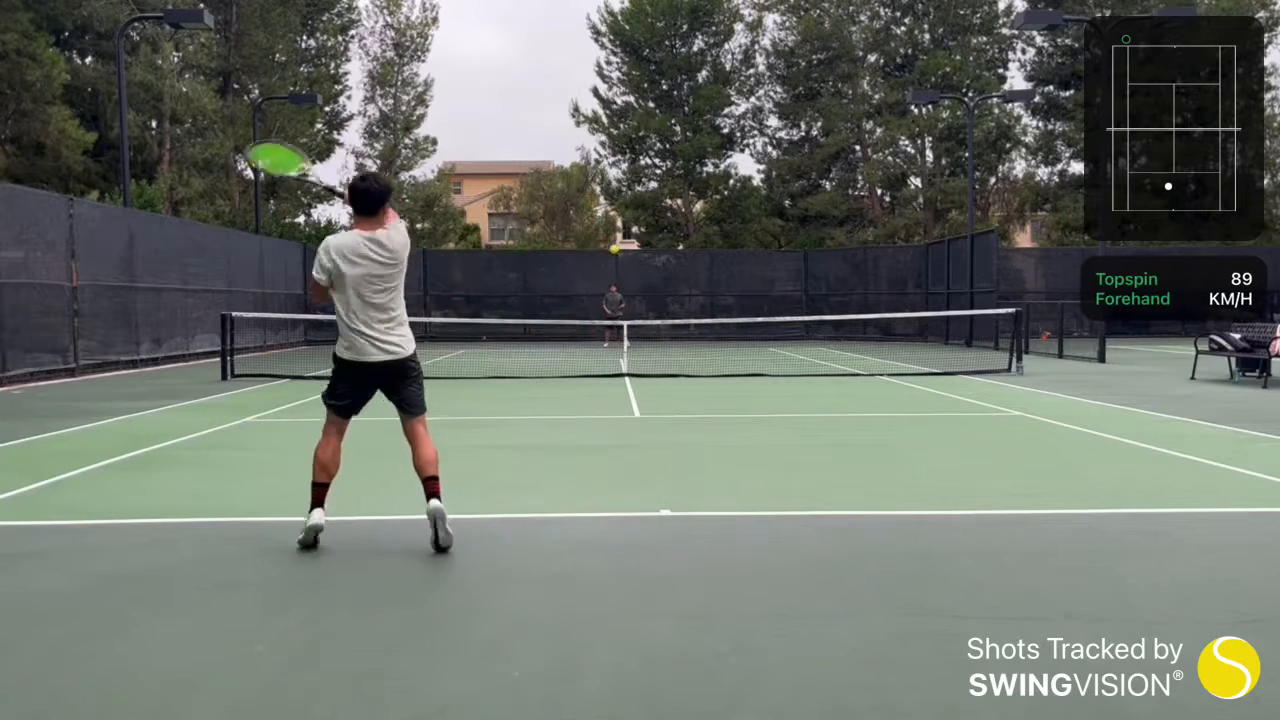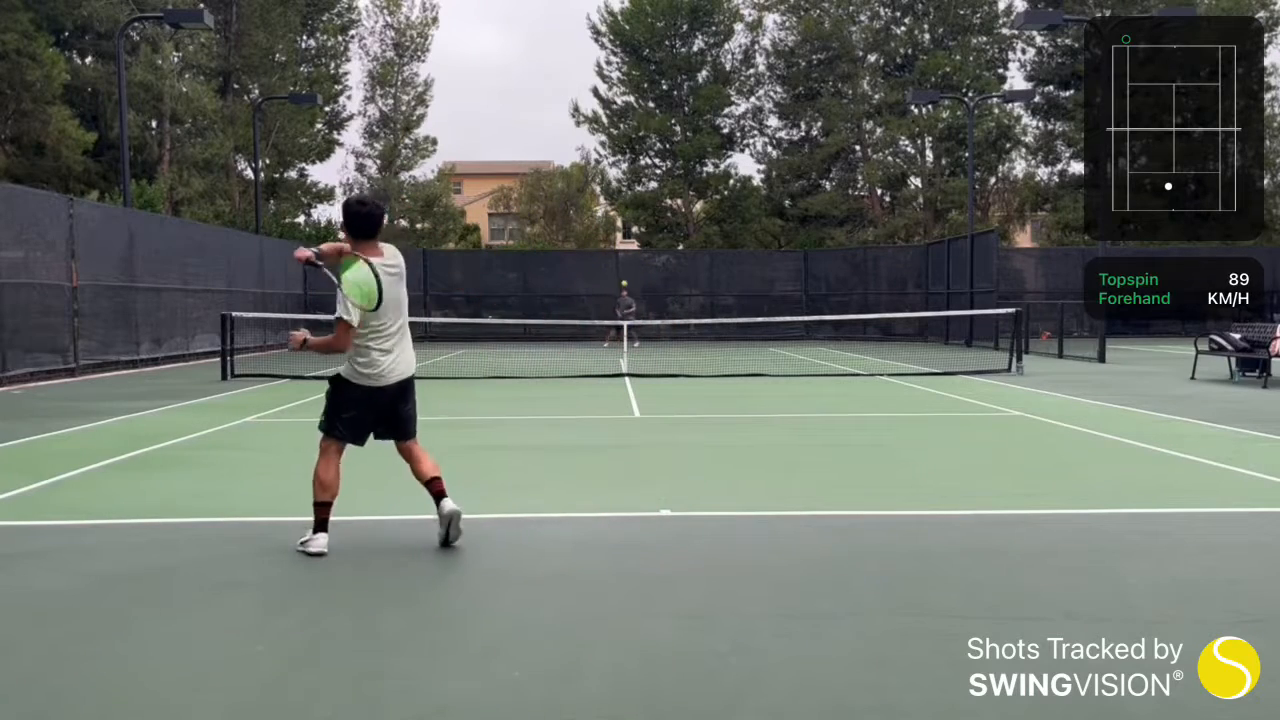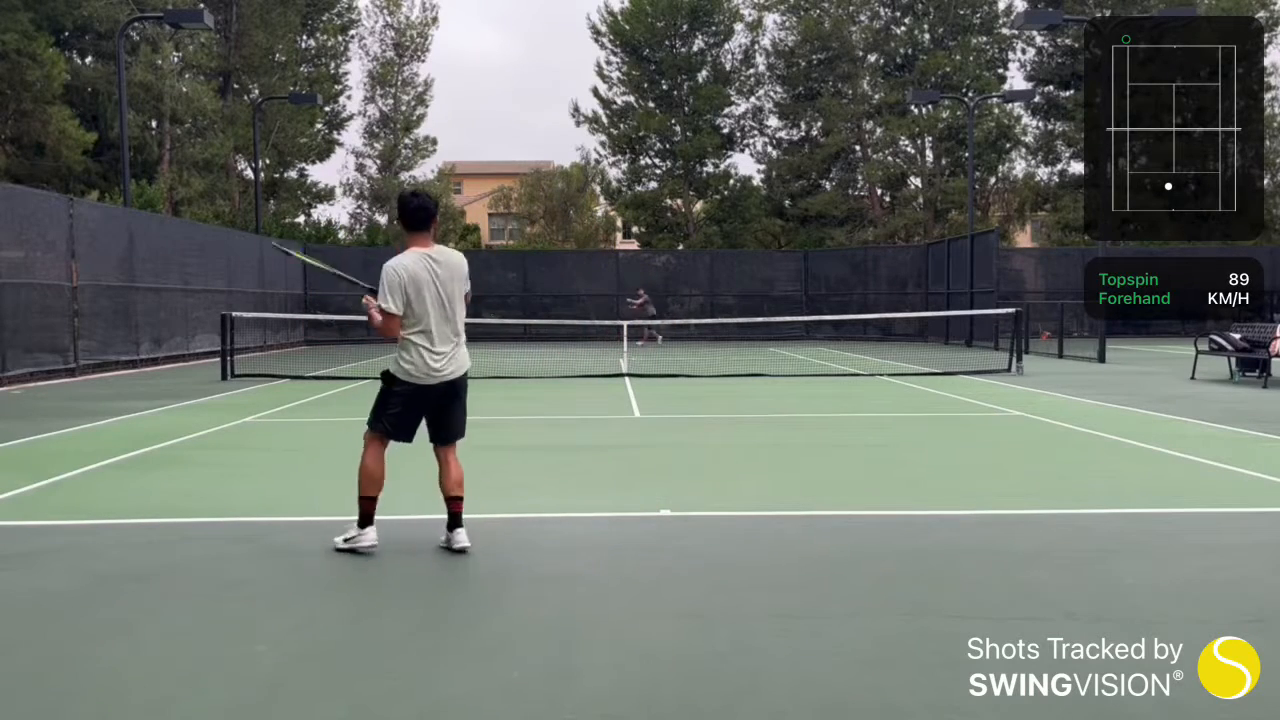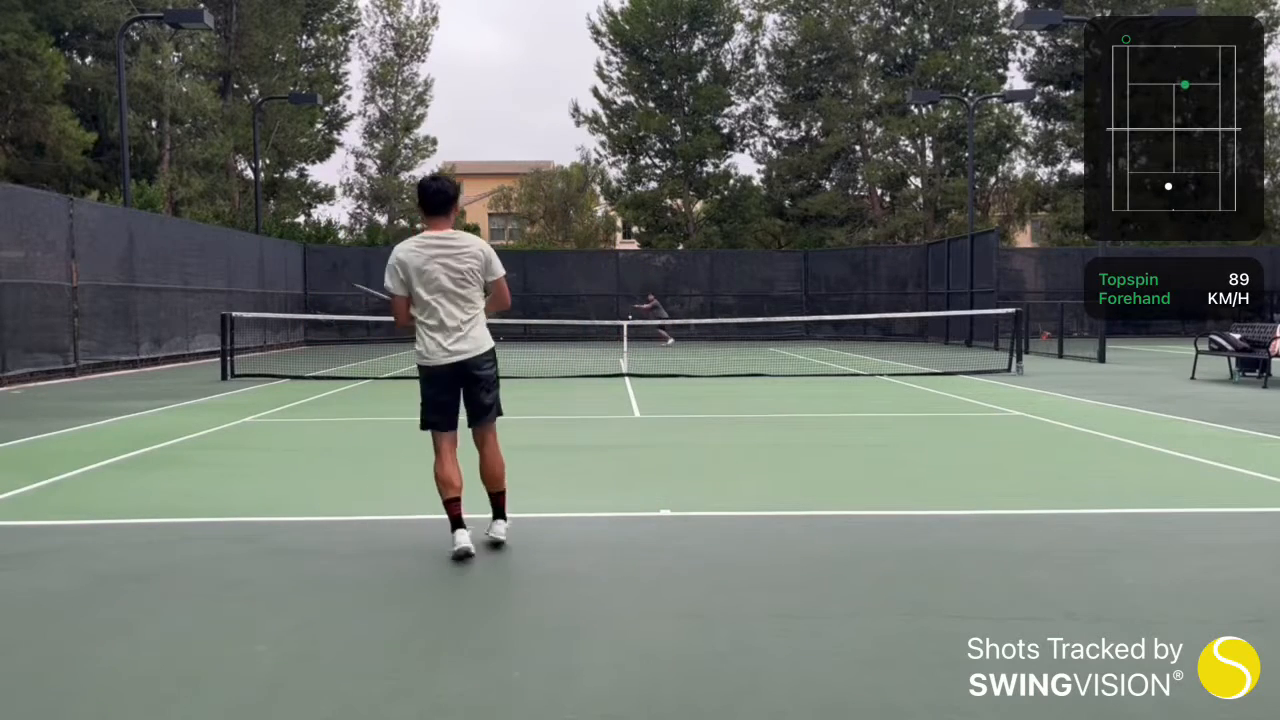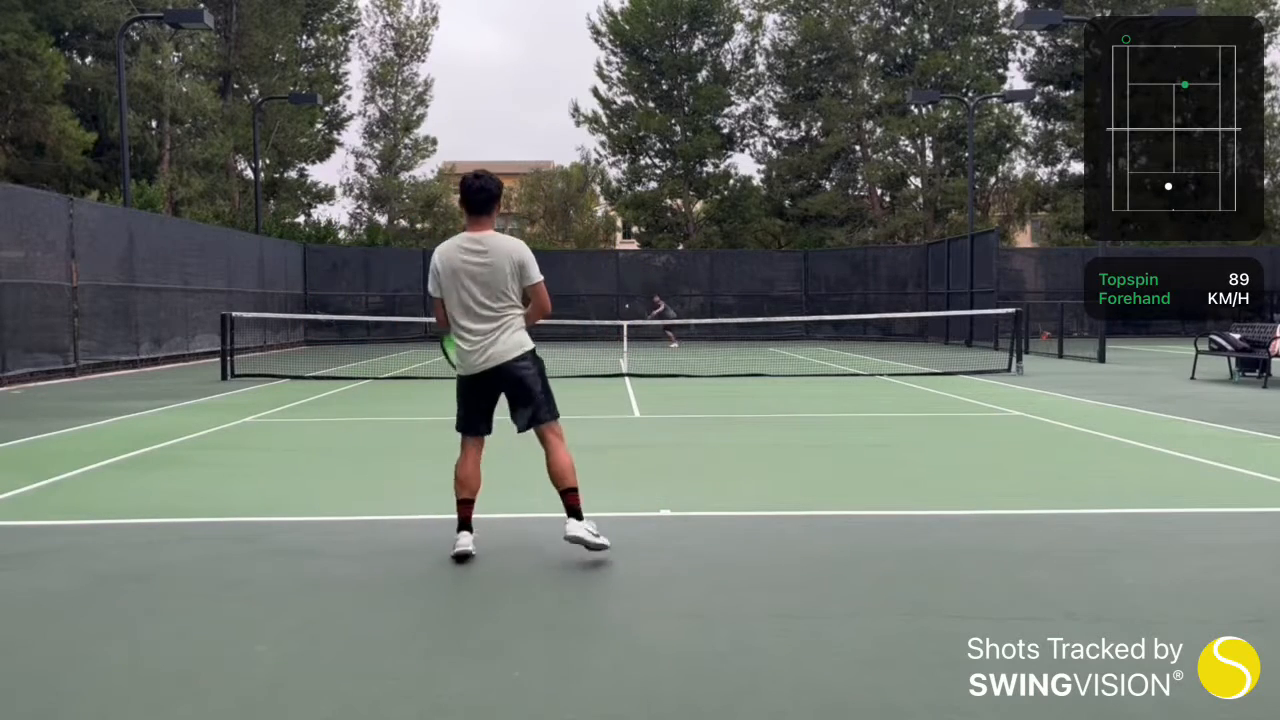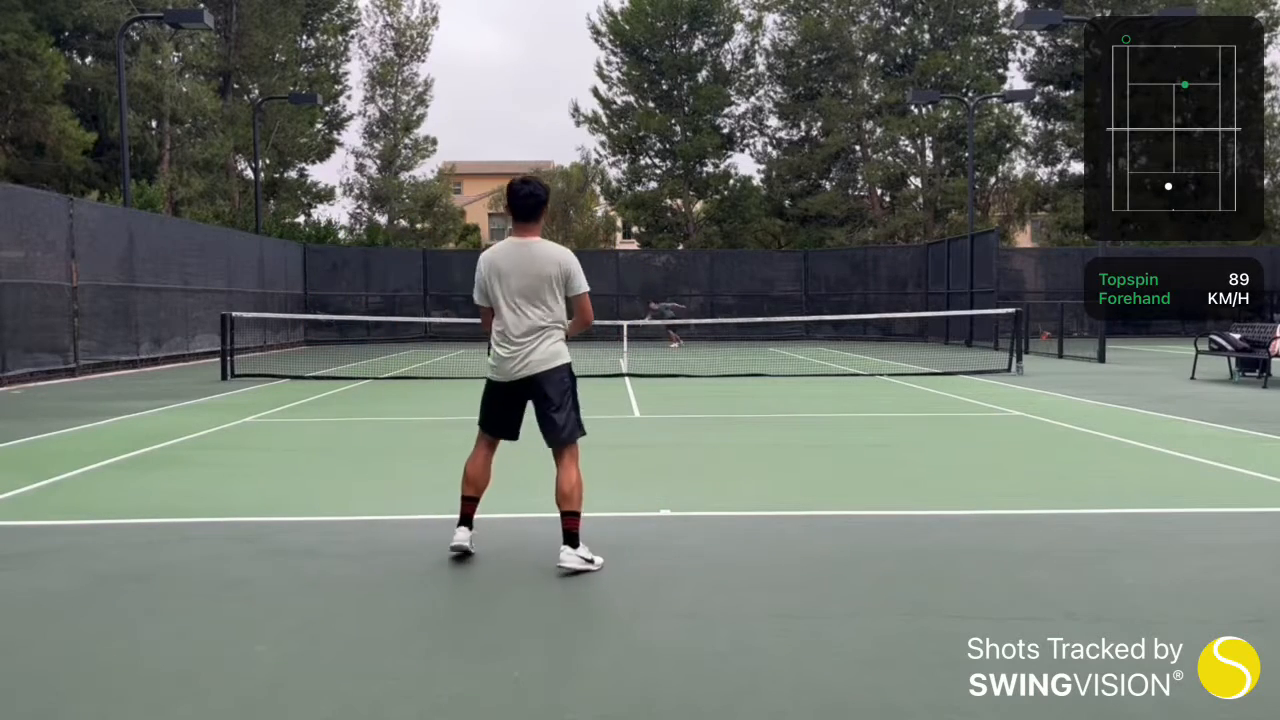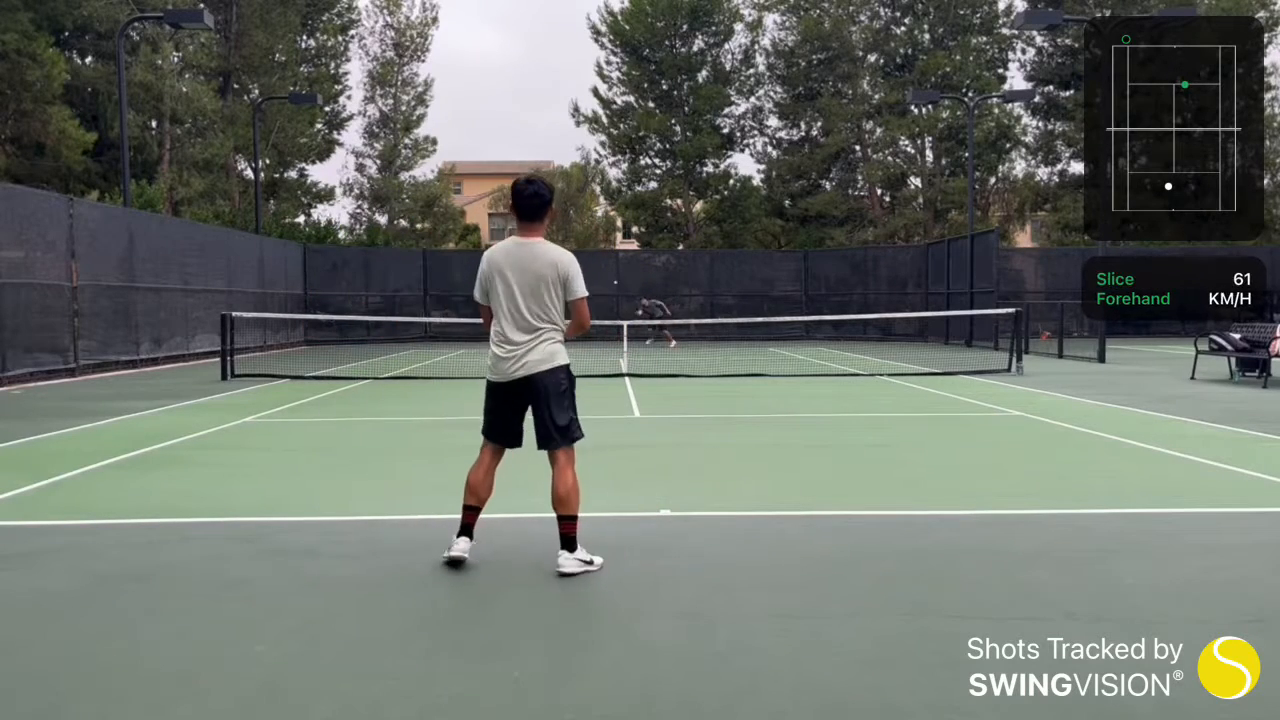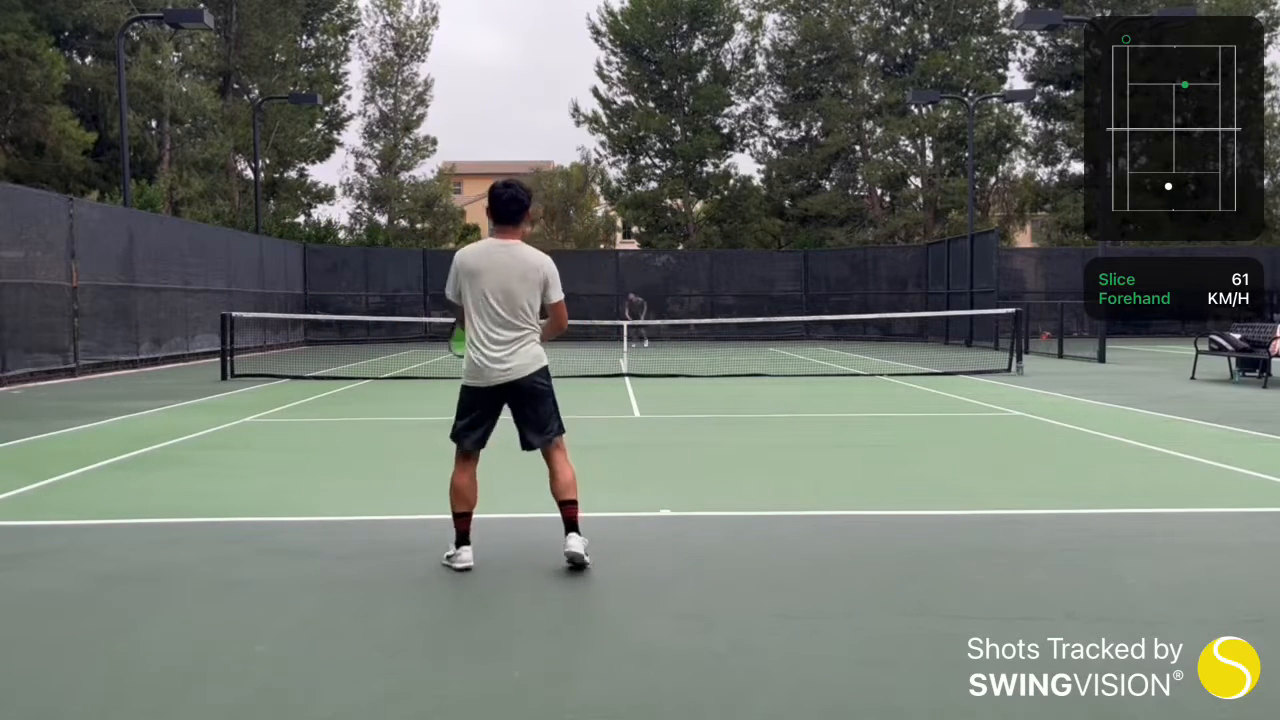
dt=0.3s
person 1, frame 1
left shoulder: (333, 246)
right shoulder: (397, 237)
left elbow: (319, 295)
right elbow: (391, 216)
right wrist: (382, 207)
left hip: (354, 355)
right hip: (399, 354)
left knee: (333, 430)
right knee: (417, 430)
left ankle: (317, 512)
right ankle: (434, 501)
person 1, frame 2
right shoulder: (394, 255)
left elbow: (343, 343)
right elbow: (344, 248)
left wrist: (306, 343)
right wrist: (312, 251)
left hip: (363, 379)
right hip: (402, 373)
left knee: (330, 450)
right knee: (410, 447)
left ankle: (319, 533)
right ankle: (444, 502)
person 1, frame 3
left shoulder: (395, 268)
right shoulder: (458, 261)
left elbow: (391, 331)
left wrist: (373, 314)
left hip: (412, 375)
right hip: (454, 372)
left knee: (374, 444)
right knee: (447, 452)
left ankle: (365, 528)
right ankle: (457, 529)
person 1, frame 4
left shoulder: (403, 253)
right shoulder: (477, 246)
left elbow: (401, 315)
right elbow: (503, 301)
left hip: (433, 360)
right hip: (478, 353)
left knee: (444, 446)
right knee: (487, 438)
left ankle: (459, 531)
right ankle: (499, 520)
person 1, frame 5
left shoulder: (442, 255)
right shoulder: (515, 249)
left elbow: (441, 317)
right elbow: (543, 308)
left hip: (471, 362)
right hip: (517, 354)
left knee: (471, 447)
right knee: (551, 435)
left ankle: (464, 533)
right ankle: (576, 520)
person 1, frame 6
left shoulder: (489, 259)
right shoulder: (562, 257)
left elbow: (487, 323)
right elbow: (585, 318)
left hip: (504, 369)
right hip: (551, 365)
left knee: (485, 444)
right knee: (567, 455)
left ankle: (464, 529)
right ankle: (571, 547)
person 1, frame 7
left shoulder: (491, 257)
right shoulder: (562, 259)
left elbow: (487, 319)
right elbow: (582, 323)
left hip: (502, 370)
right hip: (549, 367)
left knee: (490, 453)
right knee: (563, 458)
left ankle: (463, 539)
right ankle: (569, 551)
person 1, frame 8
left shoulder: (464, 257)
right shoulder: (542, 263)
left elbow: (463, 317)
right elbow: (559, 324)
left hip: (479, 374)
right hip: (530, 370)
left knee: (465, 458)
right knee: (556, 452)
left ankle: (462, 547)
right ankle: (573, 535)
